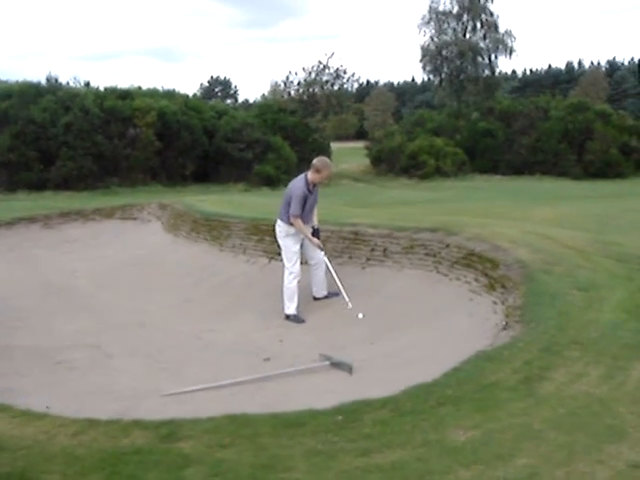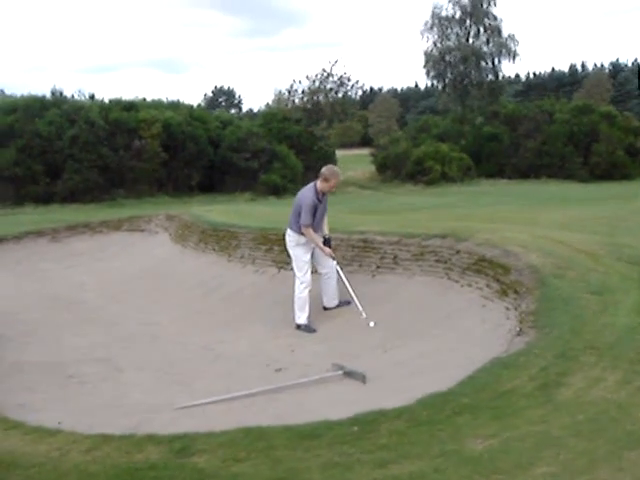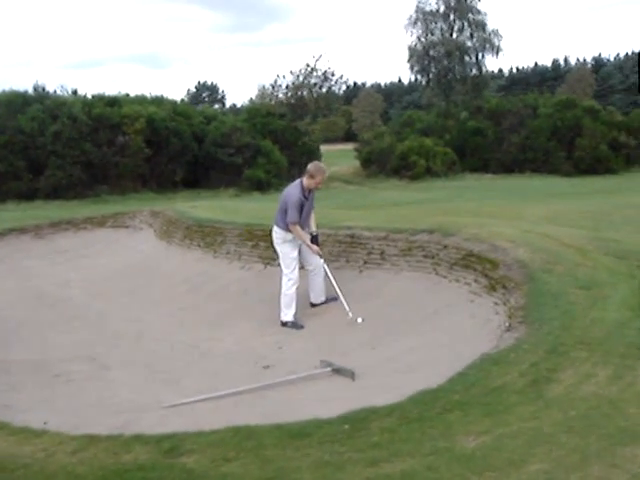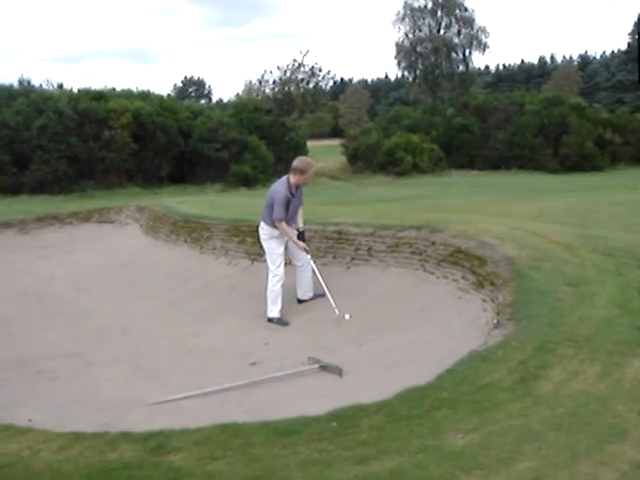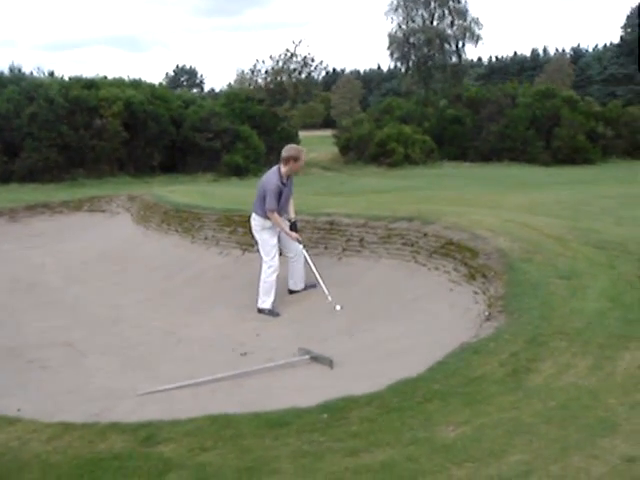
dt=0.2s
person 1, frame 1
left shoulder: (314, 183)
right shoulder: (299, 189)
right elbow: (294, 218)
left wrist: (315, 226)
right wrist: (311, 238)
left hip: (304, 226)
right hip: (288, 230)
left knee: (318, 260)
right knee: (293, 270)
left ankle: (320, 293)
right ankle: (290, 311)
person 1, frame 2
left shoulder: (323, 192)
right shoulder: (308, 198)
right elbow: (305, 228)
left wrist: (326, 235)
right wrist: (322, 248)
left hip: (314, 235)
right hip: (298, 239)
left knee: (329, 269)
right knee: (304, 279)
left ankle: (330, 302)
right ankle: (301, 320)
person 1, frame 3
left shoulder: (310, 188)
right shoulder: (294, 195)
right elbow: (292, 226)
left wrist: (314, 232)
right wrist: (310, 245)
left hip: (300, 232)
right hip: (285, 236)
left knee: (316, 265)
right knee: (291, 276)
left ankle: (317, 298)
right ankle: (287, 318)
person 1, frame 4
left shoulder: (298, 185)
right shoulder: (280, 192)
left elbow: (298, 207)
right elbow: (279, 222)
left wrist: (301, 229)
right wrist: (296, 242)
left hip: (288, 228)
right hip: (272, 232)
left knee: (304, 261)
right knee: (277, 272)
left ankle: (305, 294)
right ankle: (273, 313)
person 1, frame 5
left shoulder: (288, 175)
right shoulder: (272, 182)
right elbow: (270, 213)
left wrist: (293, 220)
right wrist: (288, 233)
left hip: (279, 219)
right hip: (263, 223)
left knee: (296, 251)
right knee: (271, 264)
left ankle: (296, 285)
right ankle: (264, 305)
